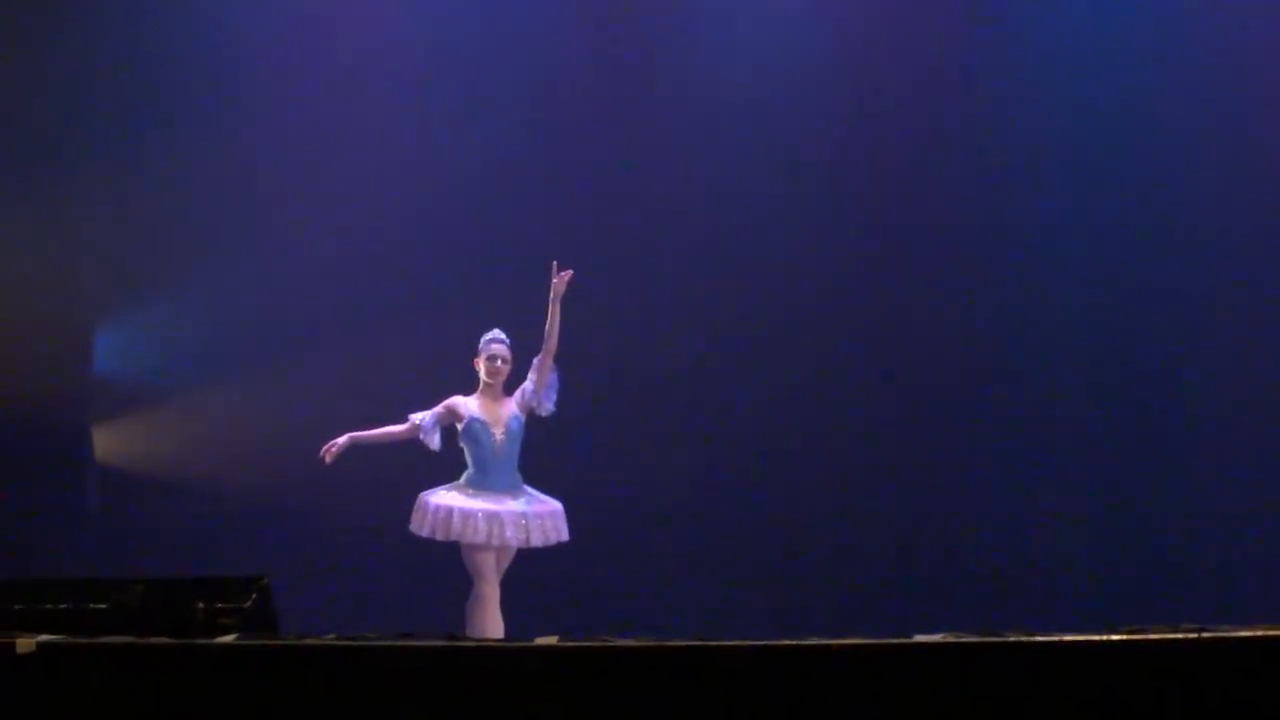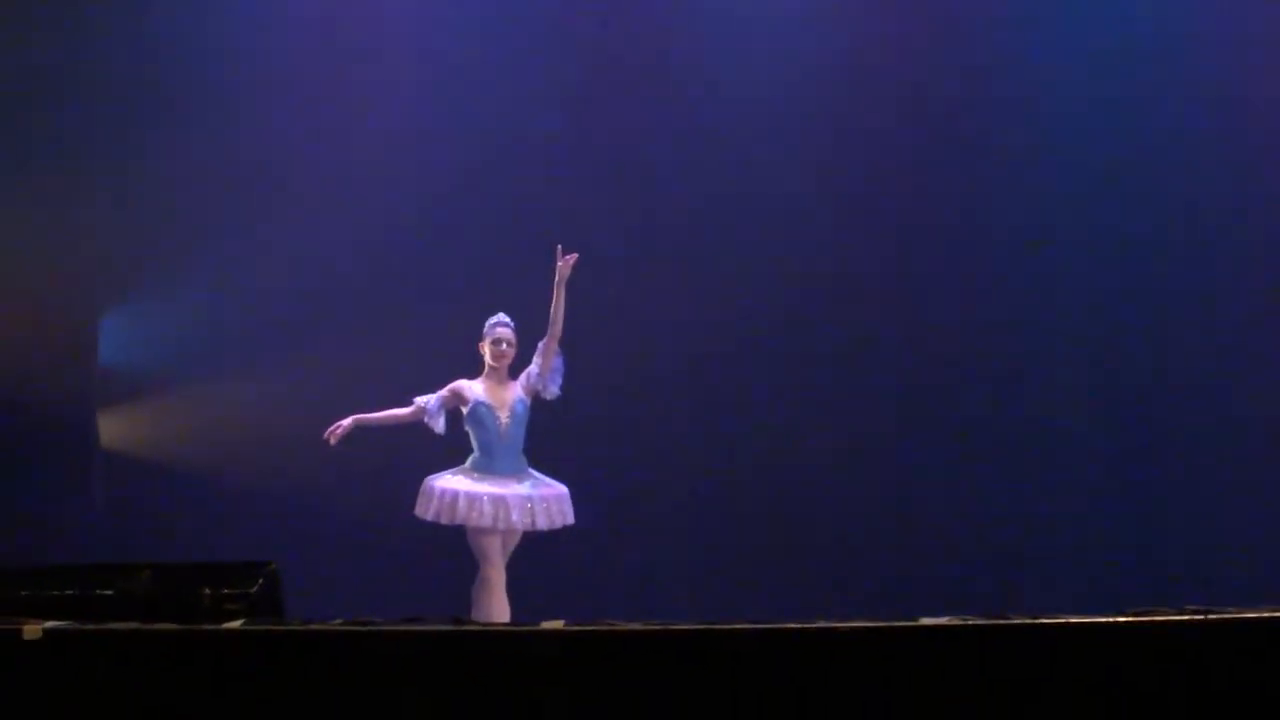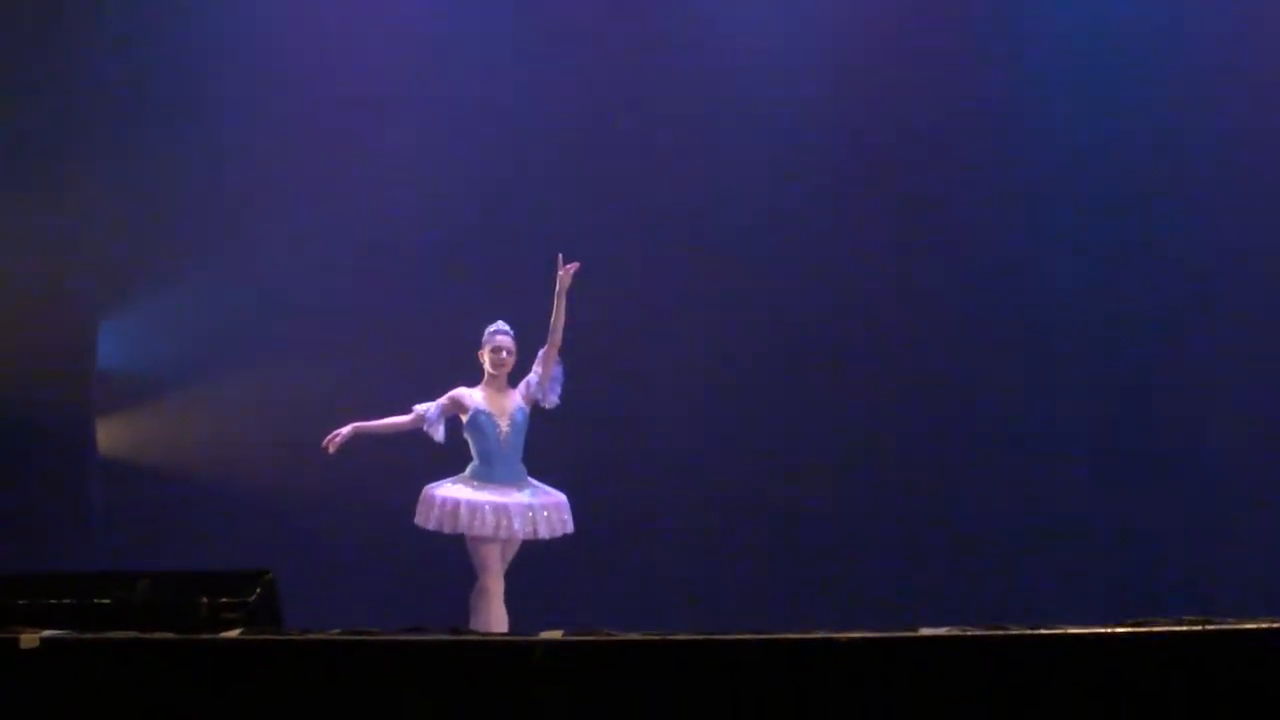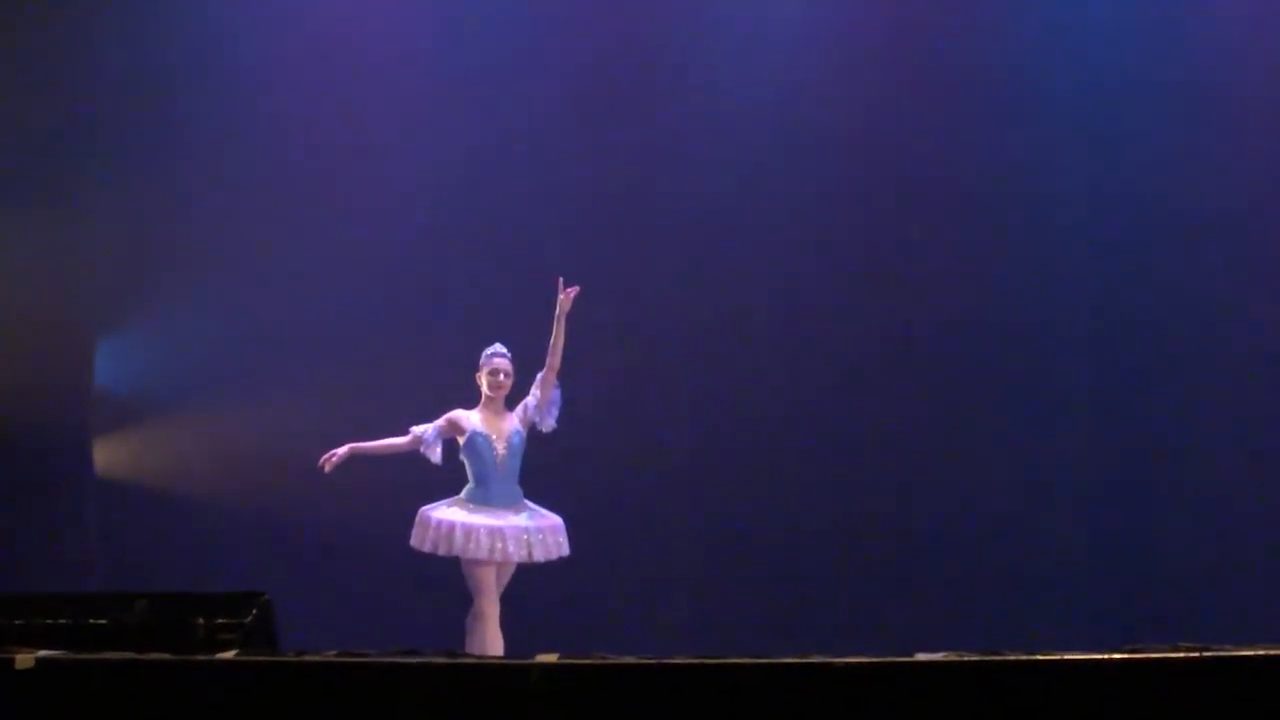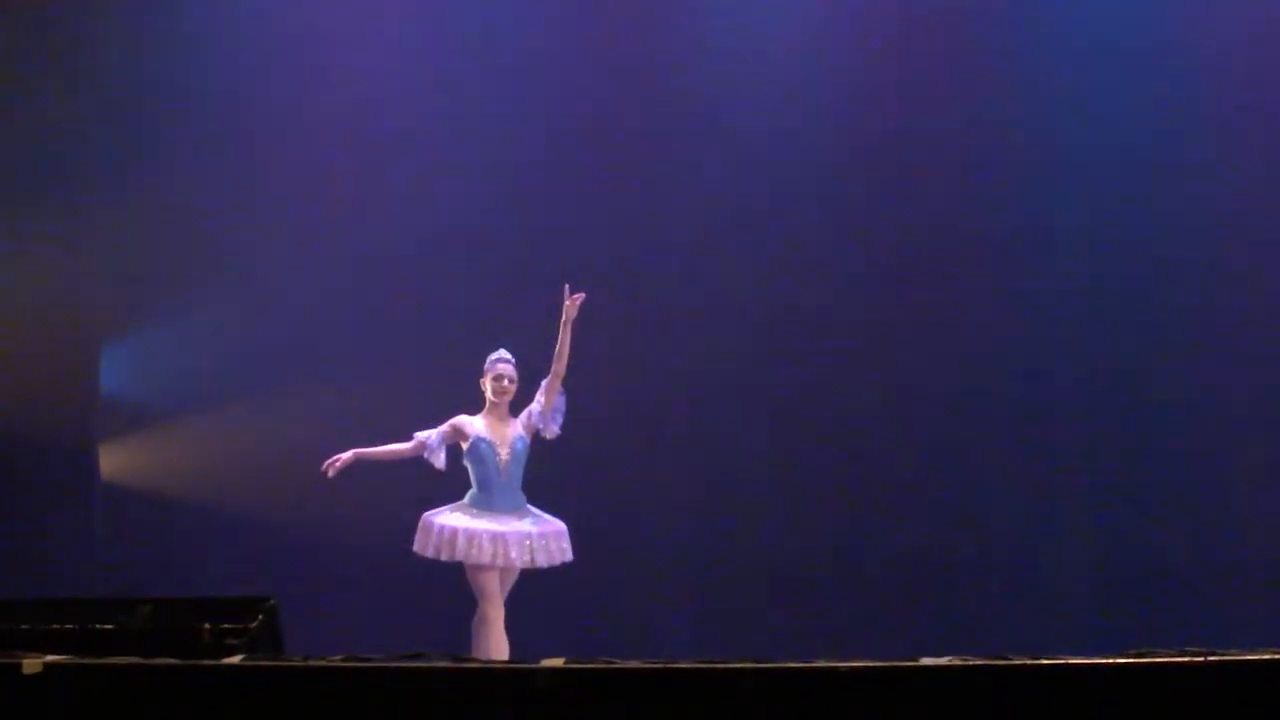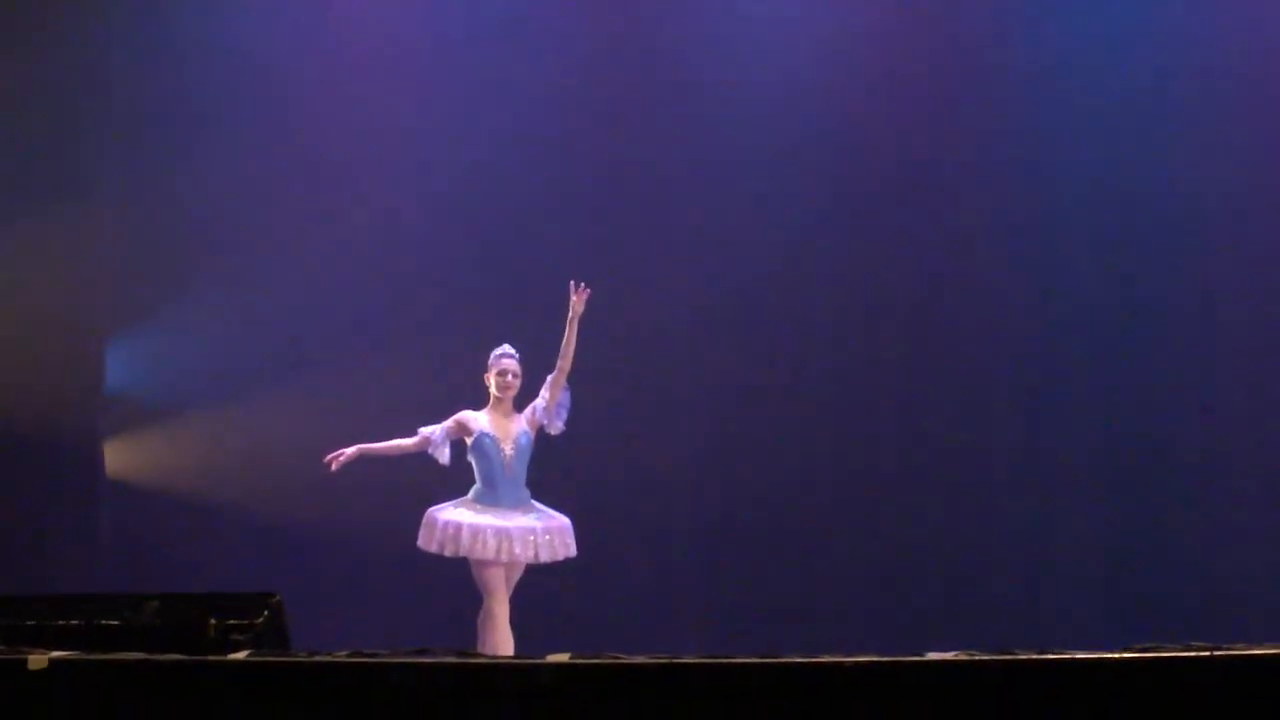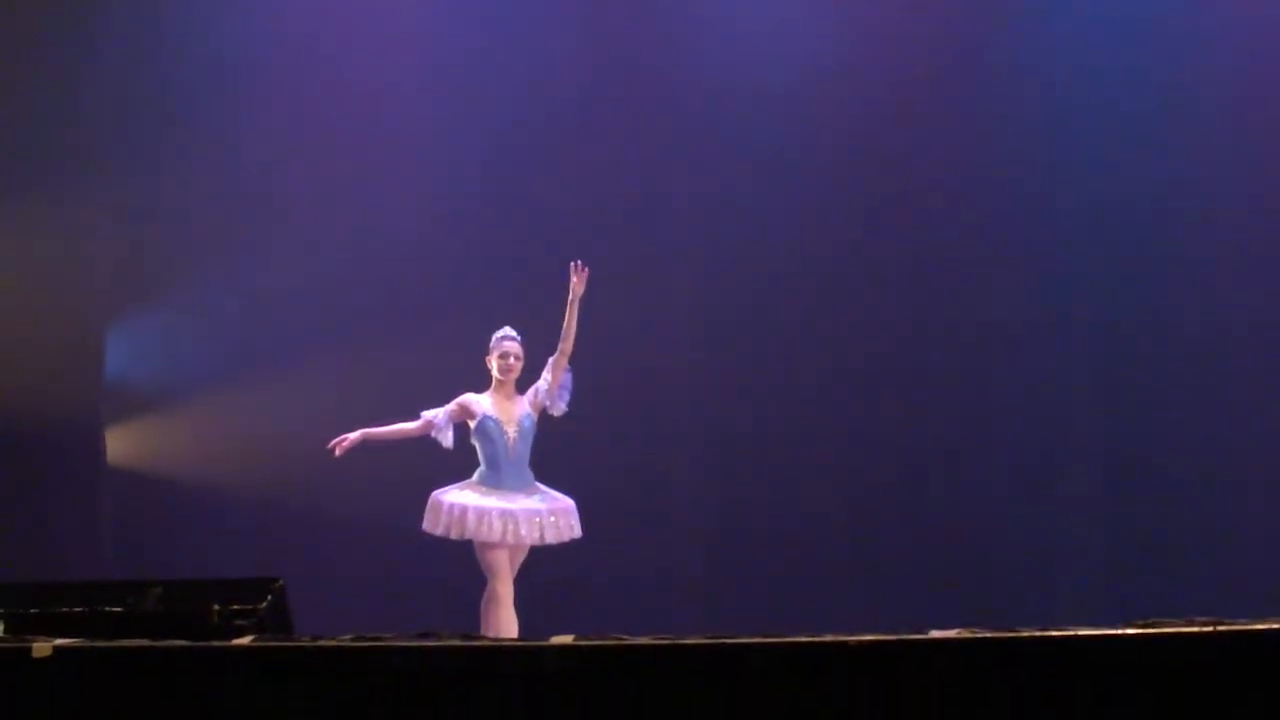
dt=0.3s
person 1, frame 1
left shoulder: (520, 403)
right shoulder: (459, 406)
left elbow: (548, 353)
right elbow: (406, 429)
left wrist: (555, 299)
right wrist: (352, 438)
left hip: (512, 504)
right hip: (474, 502)
left knee: (486, 588)
right knee: (487, 589)
person 1, frame 2
left shoulder: (525, 386)
right shoulder: (464, 389)
left elbow: (553, 337)
right elbow: (411, 412)
left wrist: (560, 283)
right wrist: (357, 420)
left hip: (518, 487)
right hip: (479, 486)
left knee: (492, 572)
right knee: (493, 572)
person 1, frame 3
left shoulder: (524, 395)
right shoulder: (464, 398)
left elbow: (553, 346)
right elbow: (409, 420)
left wrist: (560, 292)
right wrist: (355, 428)
left hip: (517, 496)
right hip: (479, 494)
left knee: (490, 581)
right knee: (492, 581)
left ankle: (479, 631)
person 1, frame 4
left shoulder: (521, 417)
right shoulder: (461, 419)
left elbow: (551, 369)
right elbow: (407, 441)
left wrist: (561, 316)
right wrist: (352, 448)
left hip: (512, 519)
right hip: (474, 517)
left knee: (485, 604)
right knee: (487, 605)
left ankle: (475, 657)
person 1, frame 5
left shoulder: (525, 424)
right shoulder: (464, 425)
left elbow: (556, 376)
right elbow: (410, 447)
left wrist: (566, 323)
right wrist: (356, 454)
left hip: (515, 524)
right hip: (478, 522)
left knee: (490, 609)
right knee: (492, 610)
left ankle: (481, 663)
person 1, frame 6
left shoulder: (530, 419)
right shoulder: (469, 420)
left elbow: (561, 371)
right elbow: (415, 442)
left wrist: (574, 318)
right wrist: (360, 449)
left hip: (520, 520)
right hip: (482, 517)
left knee: (495, 604)
right knee: (497, 606)
person 1, frame 7
left shoulder: (533, 402)
right shoulder: (471, 403)
left elbow: (563, 354)
right elbow: (418, 426)
left wrist: (574, 300)
right wrist: (364, 434)
left hip: (524, 502)
right hip: (487, 501)
left knee: (499, 587)
right knee: (502, 588)
